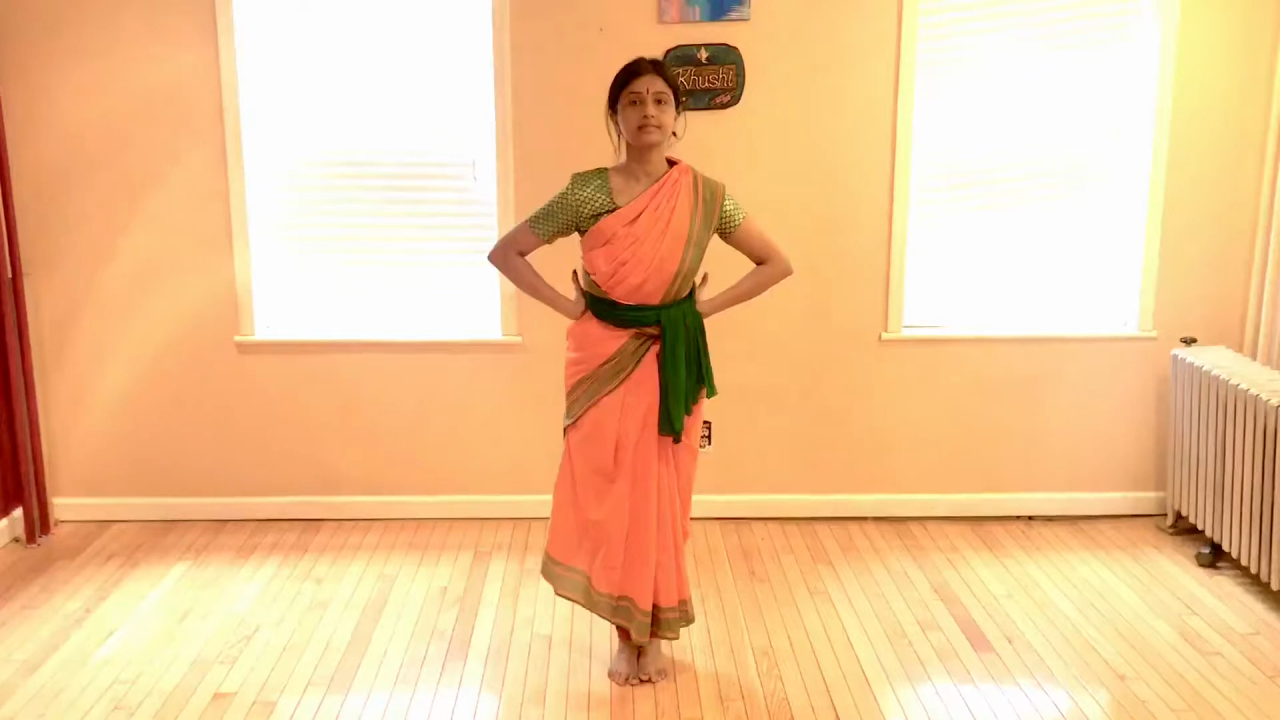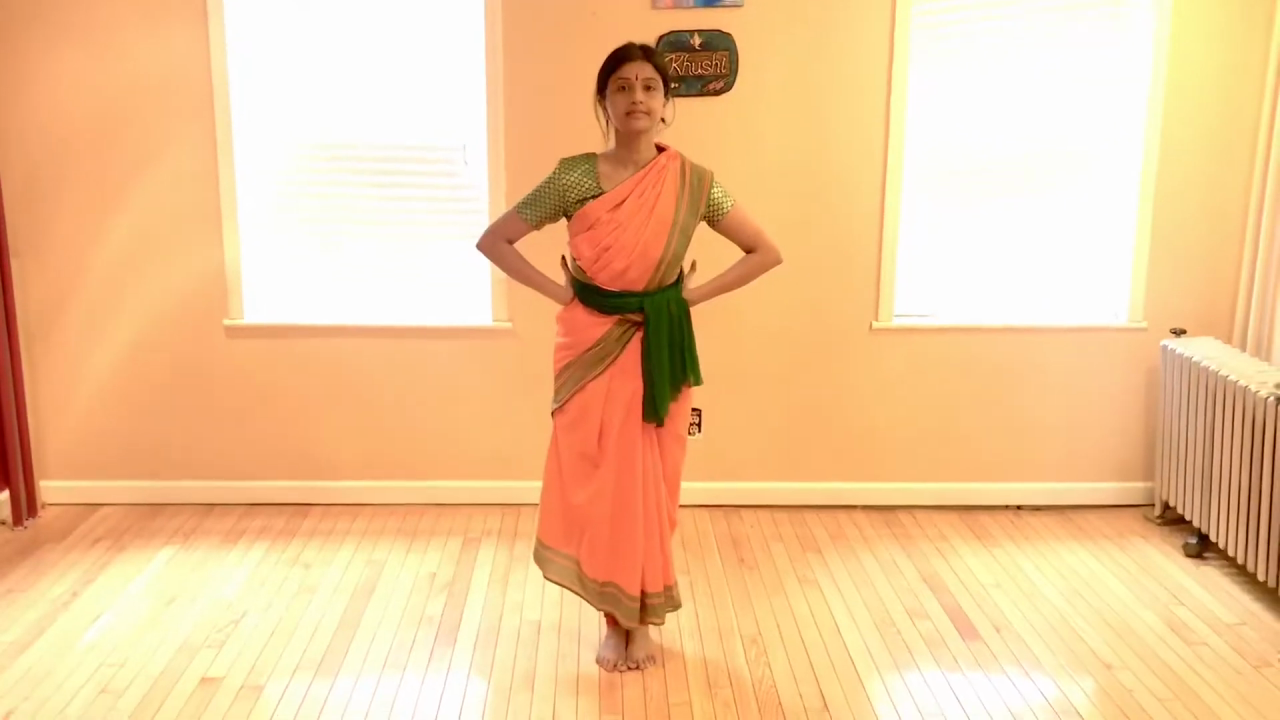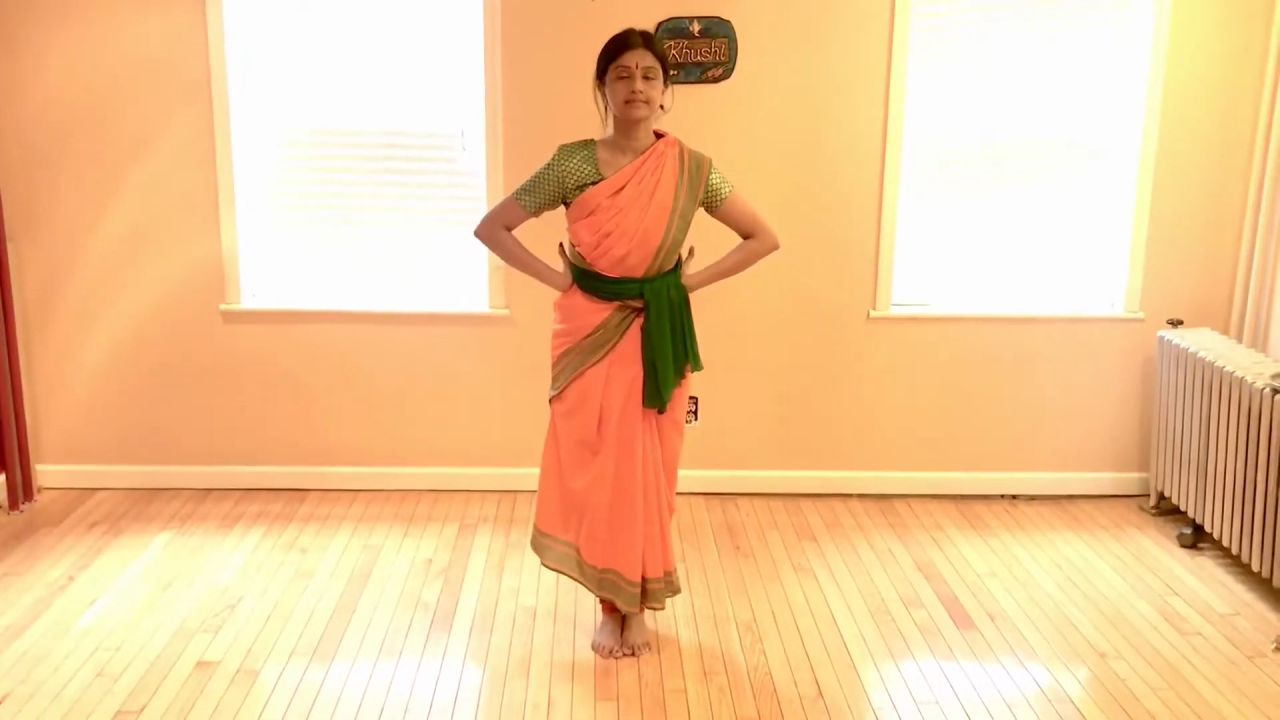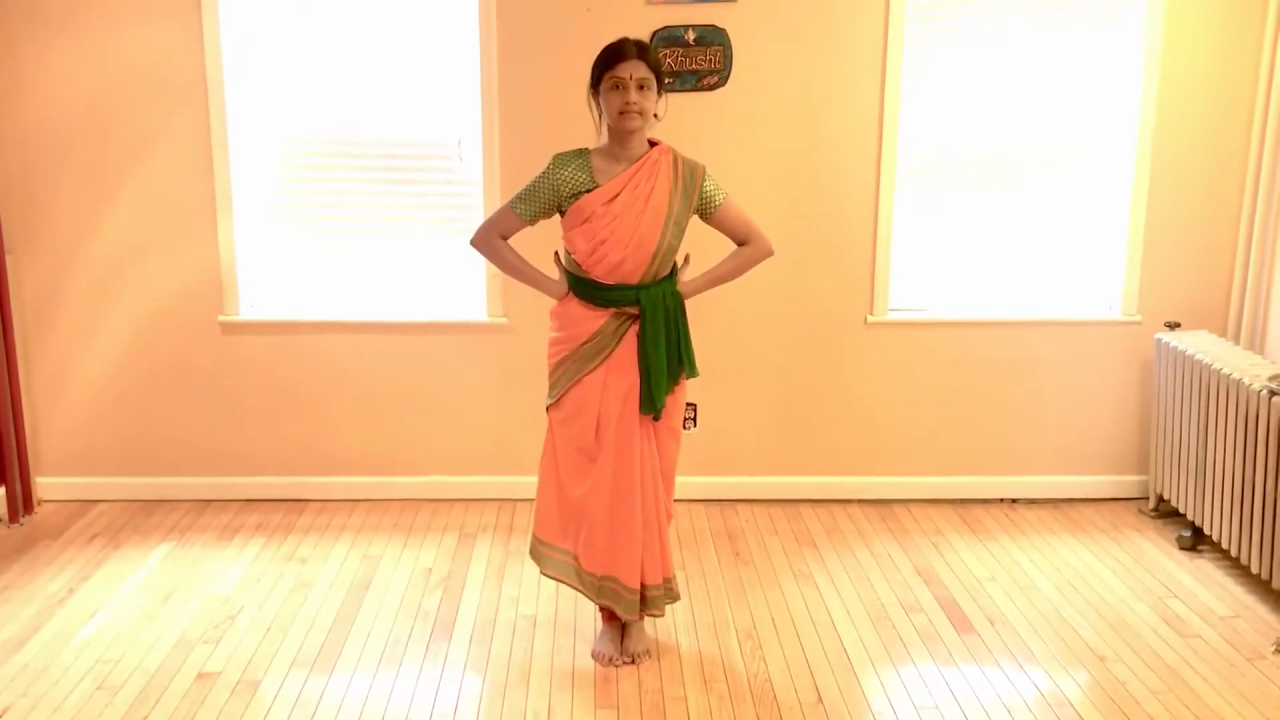
dt=0.5s
person 1, frame 1
left shoulder: (704, 195)
right shoulder: (587, 192)
left elbow: (776, 262)
right elbow: (504, 252)
left wrist: (708, 305)
right wrist: (570, 306)
left hip: (671, 362)
right hip: (604, 360)
left knee: (663, 494)
right knee: (609, 493)
left ankle: (654, 630)
right ankle: (625, 631)
person 1, frame 2
left shoulder: (692, 182)
right shoulder: (573, 177)
left elbow: (766, 252)
right elbow: (492, 240)
left wrist: (695, 293)
right wrist: (559, 291)
left hip: (657, 349)
right hip: (591, 346)
left knee: (649, 483)
right knee: (597, 482)
left ankle: (642, 618)
right ankle: (612, 619)
person 1, frame 3
left shoulder: (691, 169)
right shoulder: (573, 164)
left elbow: (763, 238)
right elbow: (491, 227)
left wrist: (693, 280)
right wrist: (557, 278)
left hip: (657, 336)
right hip: (590, 332)
left knee: (648, 469)
right knee: (593, 469)
left ankle: (638, 604)
right ankle: (608, 605)
person 1, frame 4
left shoulder: (686, 176)
right shoulder: (568, 172)
left elbow: (758, 244)
right elbow: (487, 236)
left wrist: (690, 287)
right wrist: (554, 286)
left hip: (653, 343)
right hip: (586, 341)
left knee: (645, 477)
right knee: (592, 476)
left ankle: (638, 611)
right ankle: (609, 612)
